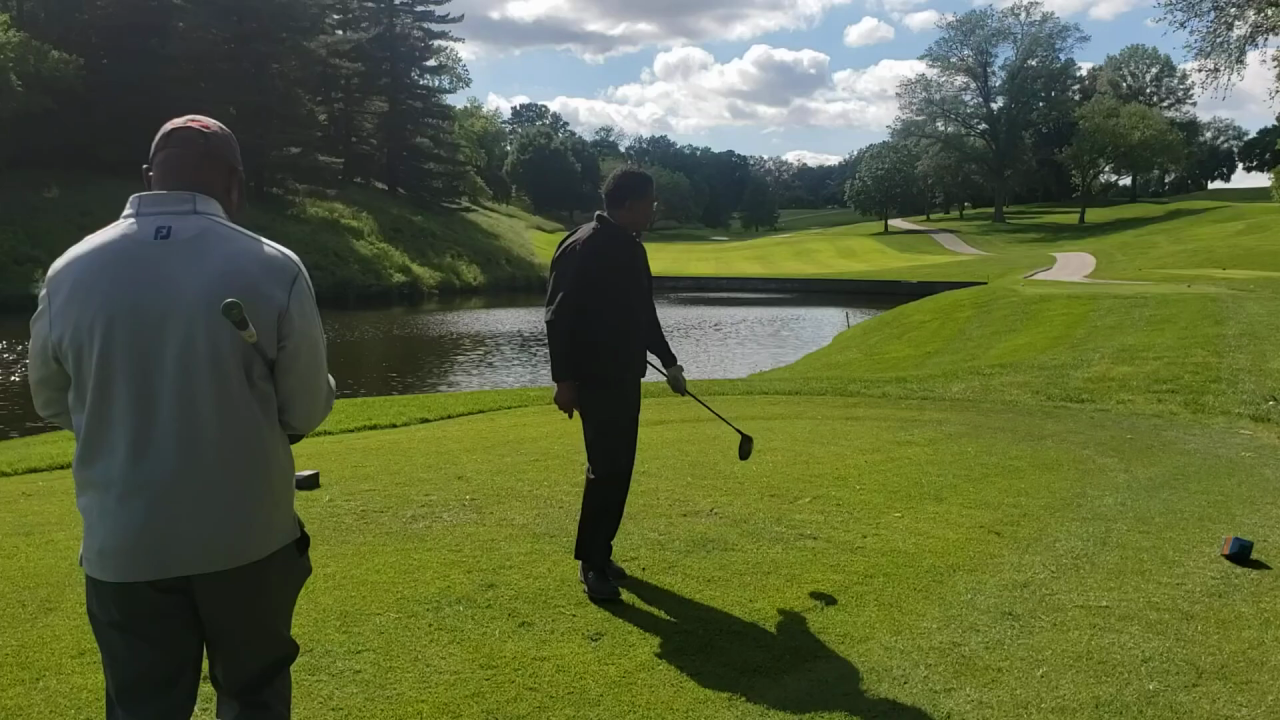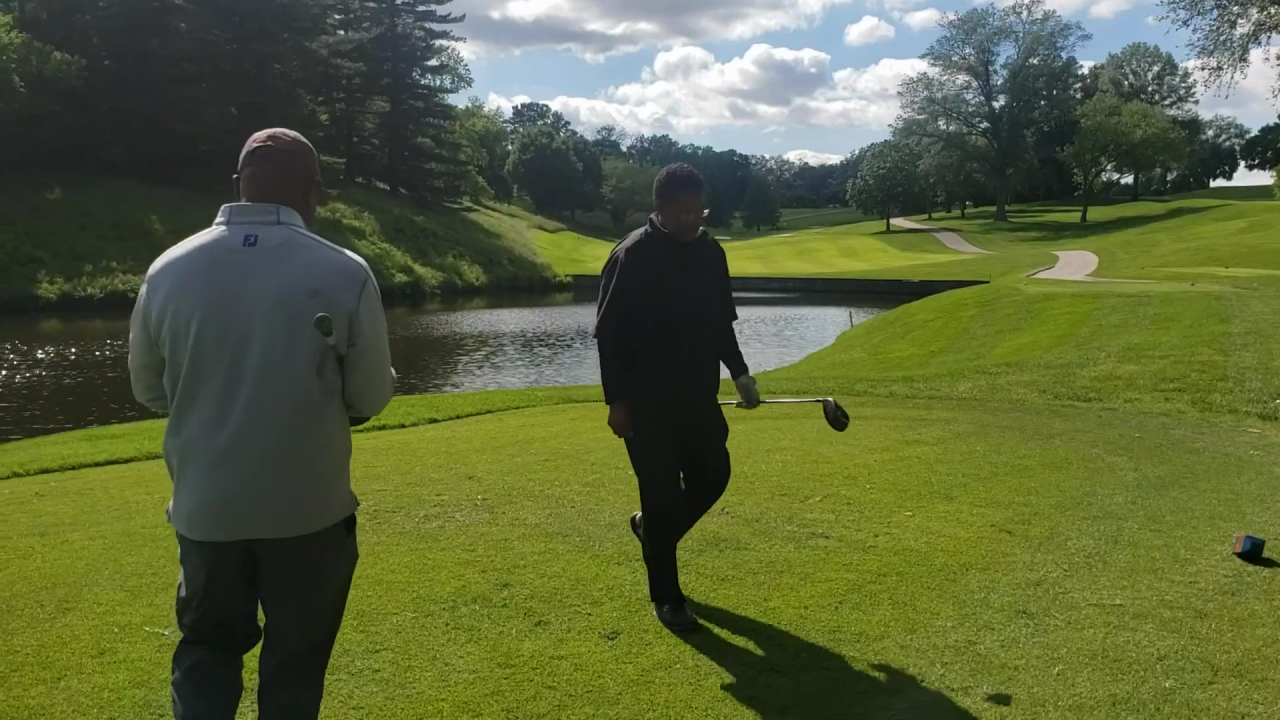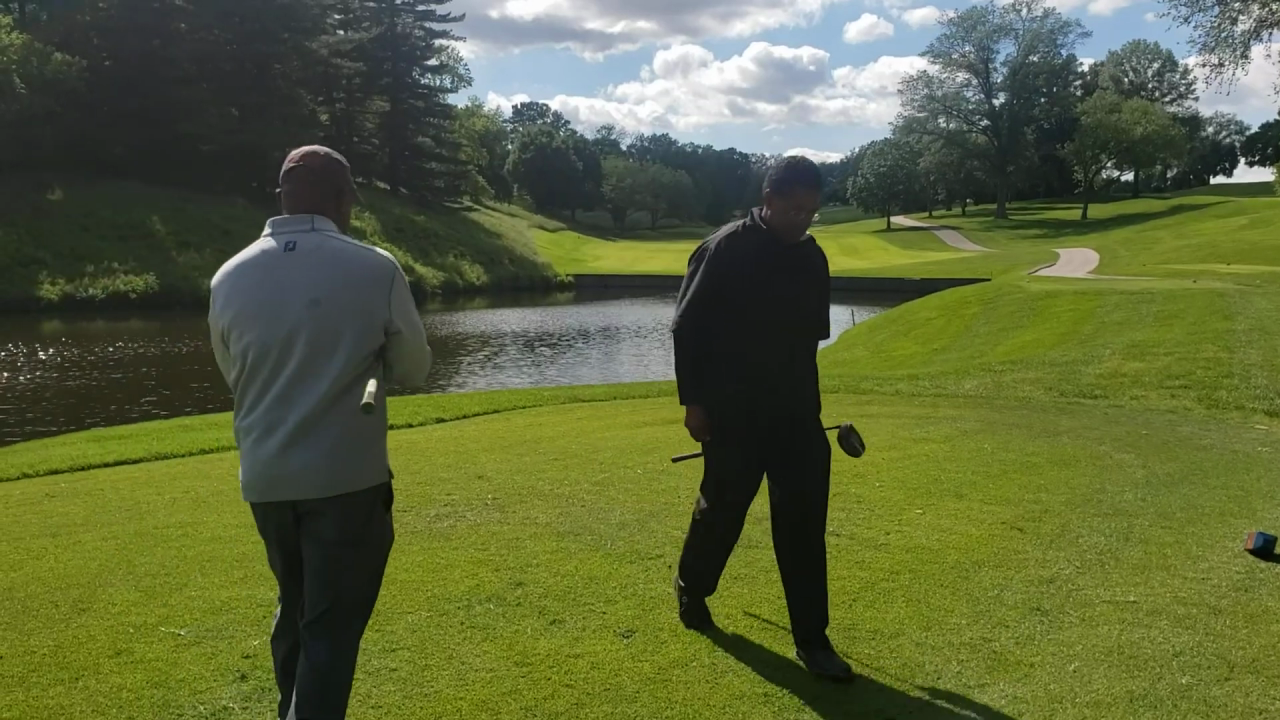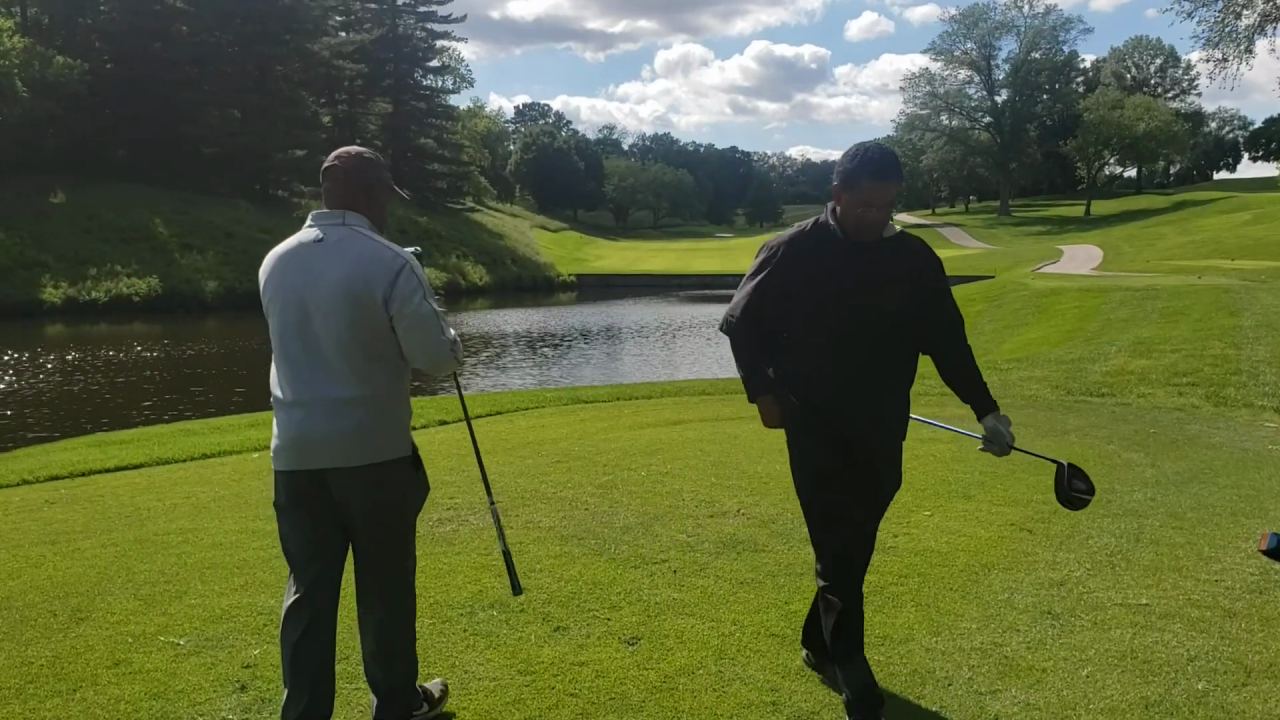
dt=0.5s
person 1, frame 1
left shoulder: (71, 273)
right shoulder: (273, 268)
left elbow: (54, 402)
right elbow: (307, 409)
left hip: (124, 546)
right hip: (248, 534)
person 1, frame 2
left shoulder: (169, 270)
right shoulder: (344, 274)
left elbow: (150, 389)
right elbow: (371, 396)
left hip: (205, 508)
right hip: (309, 508)
left knee: (208, 652)
right knee: (294, 666)
person 1, frame 3
left shoulder: (231, 278)
right shoulder: (375, 270)
left elbow: (235, 375)
right elbow: (413, 368)
left hip: (267, 476)
right hip: (348, 477)
left knee: (297, 608)
right knee: (333, 628)
person 1, frame 4
left shoulder: (277, 262)
right shoulder: (390, 264)
right elbow: (437, 358)
right wrist: (446, 337)
left hip: (296, 453)
right hip: (374, 451)
left knee: (310, 591)
right knee: (387, 581)
person 2, frame 1
left shoulder: (632, 249)
right shoulder: (582, 249)
left elbow: (644, 315)
right elbow: (559, 320)
left wrist: (669, 363)
right wrist: (564, 379)
left hip: (625, 375)
right hip: (594, 378)
left knee: (619, 466)
right knee: (607, 467)
left ankle: (597, 553)
right ankle: (591, 562)
person 2, frame 2
left shoulder: (709, 251)
right shoulder: (631, 257)
left elbow: (720, 321)
right elbow: (609, 334)
left wrist: (740, 373)
right wrist: (616, 400)
left hip: (698, 392)
right hip: (649, 397)
left knee: (712, 477)
right knee: (661, 493)
left ankle: (650, 526)
right ankle: (666, 596)
person 2, frame 3
left shoulder: (812, 258)
right shoulder: (724, 251)
right elbow: (688, 331)
left wrist: (810, 402)
right wrist: (694, 402)
left hip: (797, 412)
right hip: (734, 412)
left knee: (805, 523)
right knee: (721, 509)
left ankle: (811, 639)
right ankle: (692, 588)
person 2, frame 4
left shoulder: (914, 258)
right shoulder: (792, 253)
left elbow: (947, 340)
right elbow: (742, 323)
left wrist: (986, 410)
right wrist: (761, 393)
left hip: (881, 433)
right hip: (816, 433)
left knee: (852, 555)
right knee: (840, 562)
left ankle: (821, 645)
